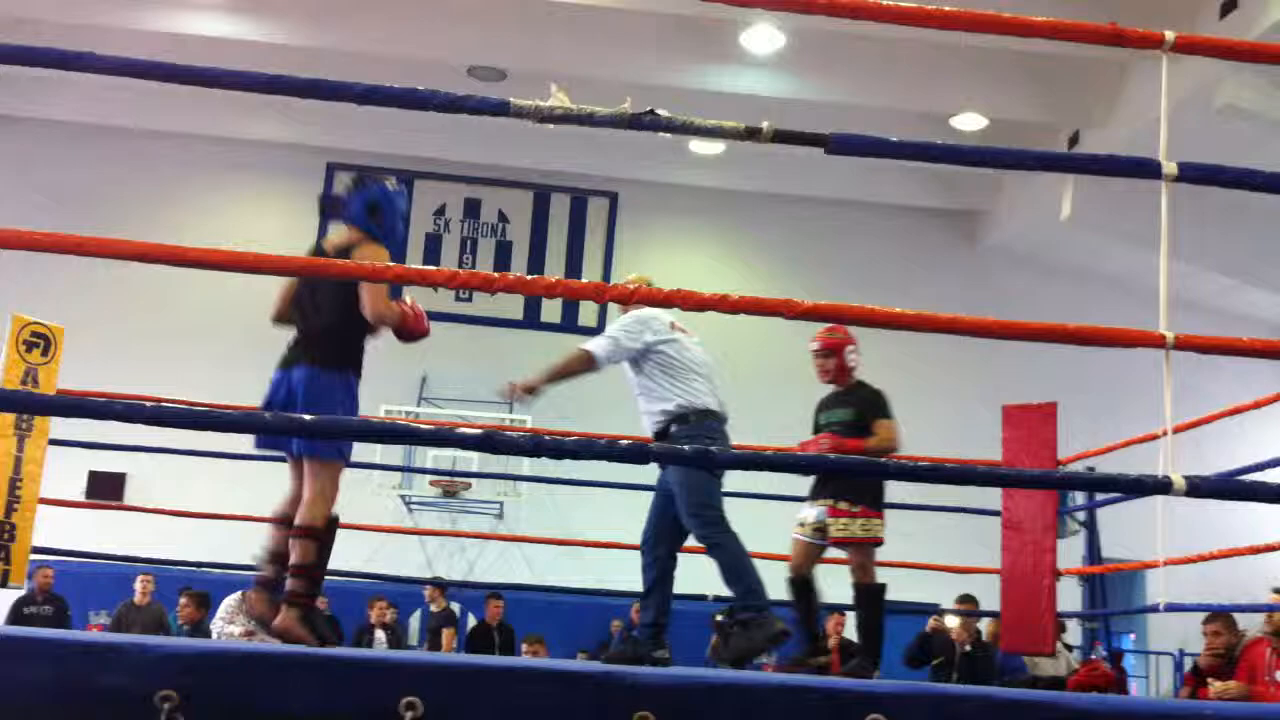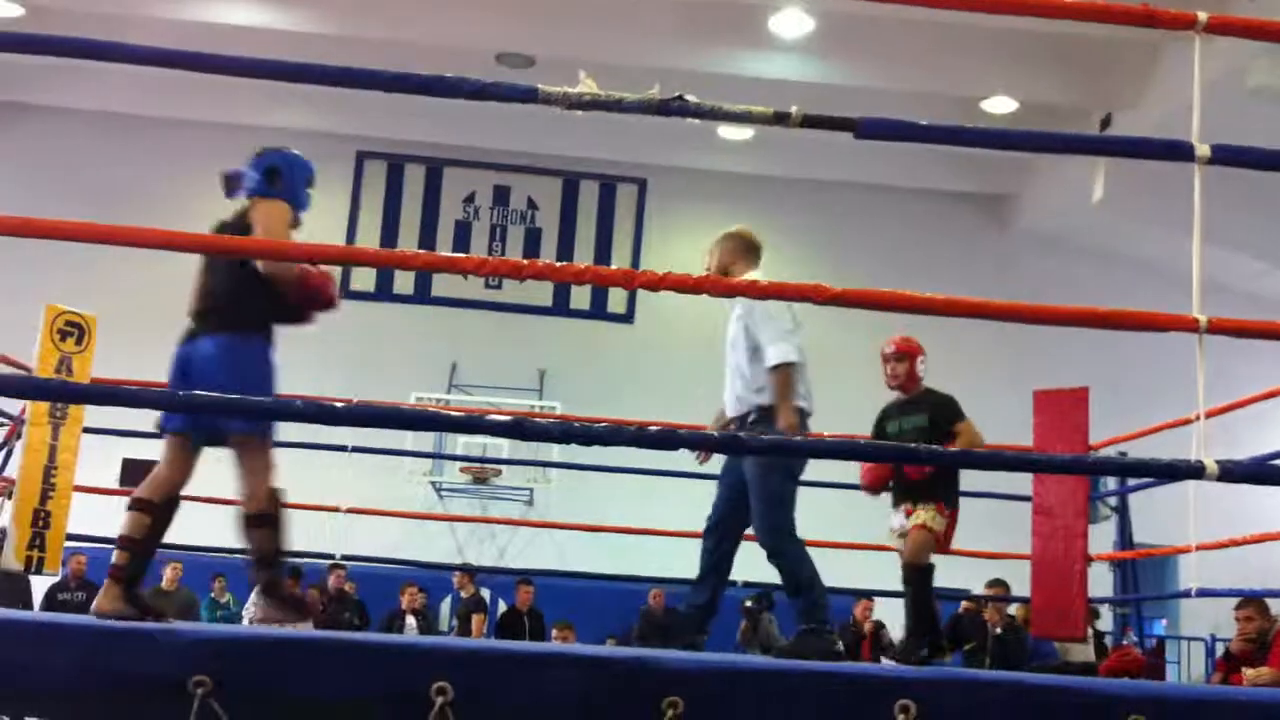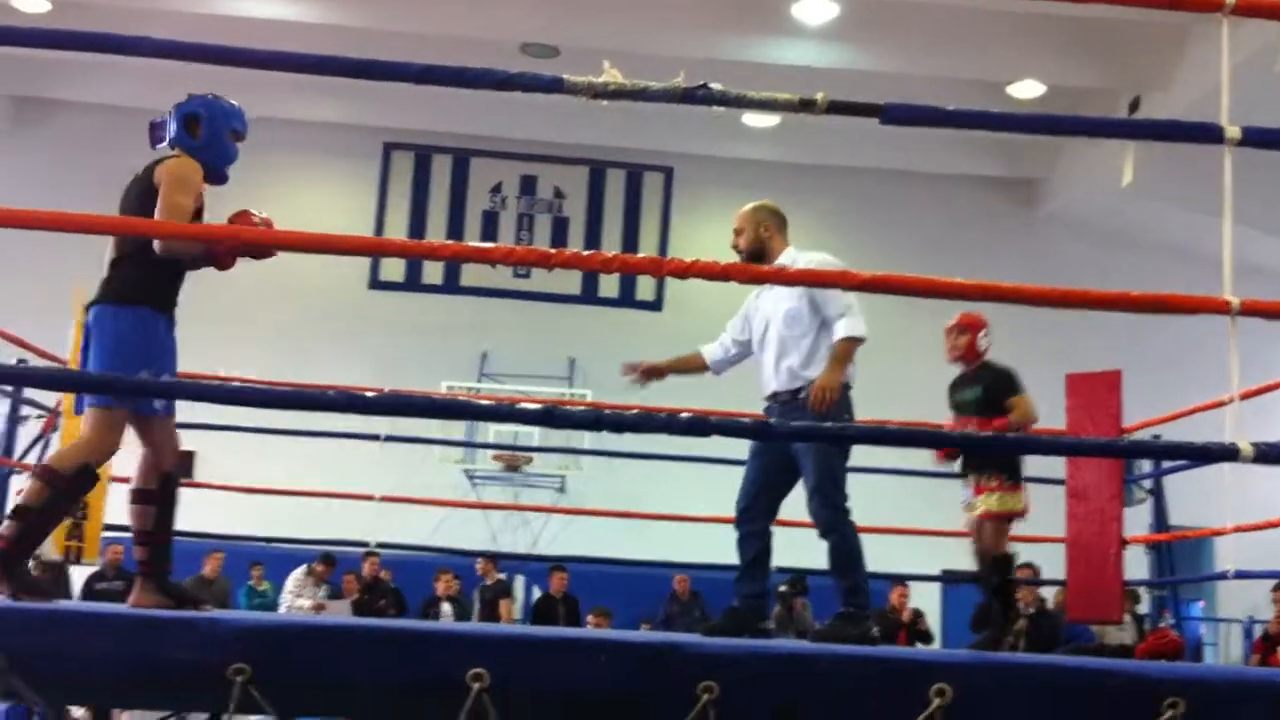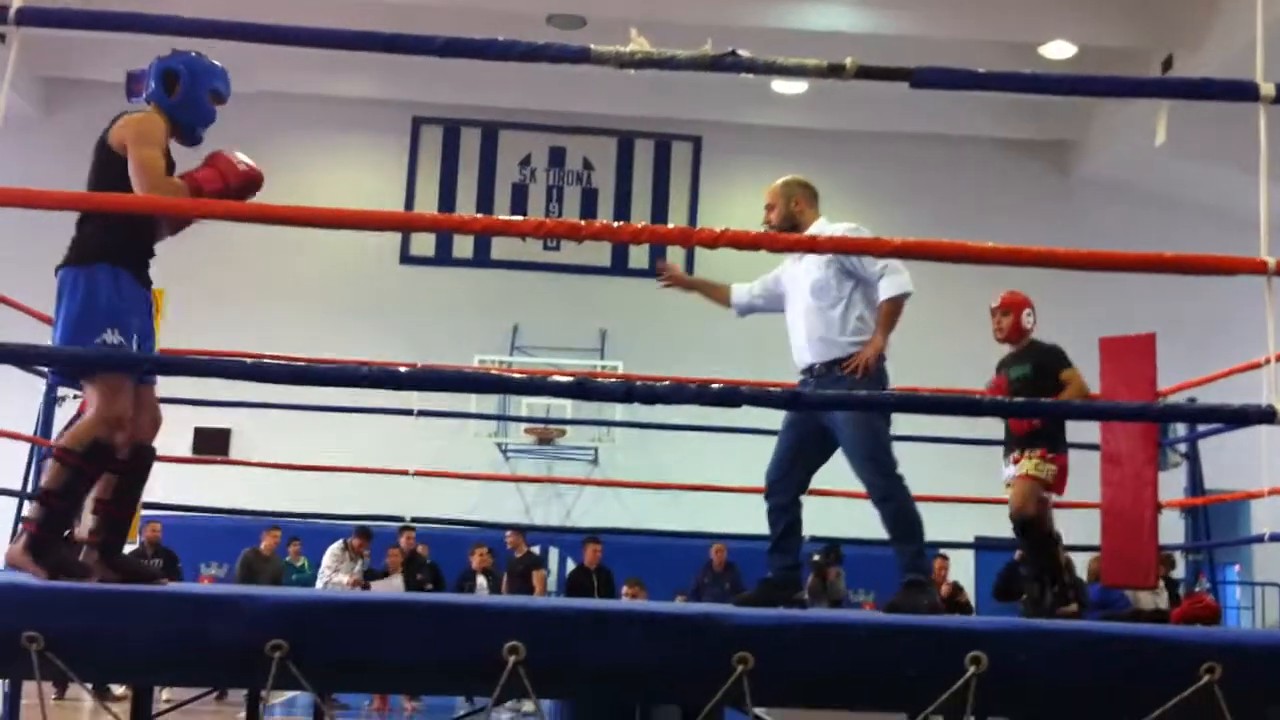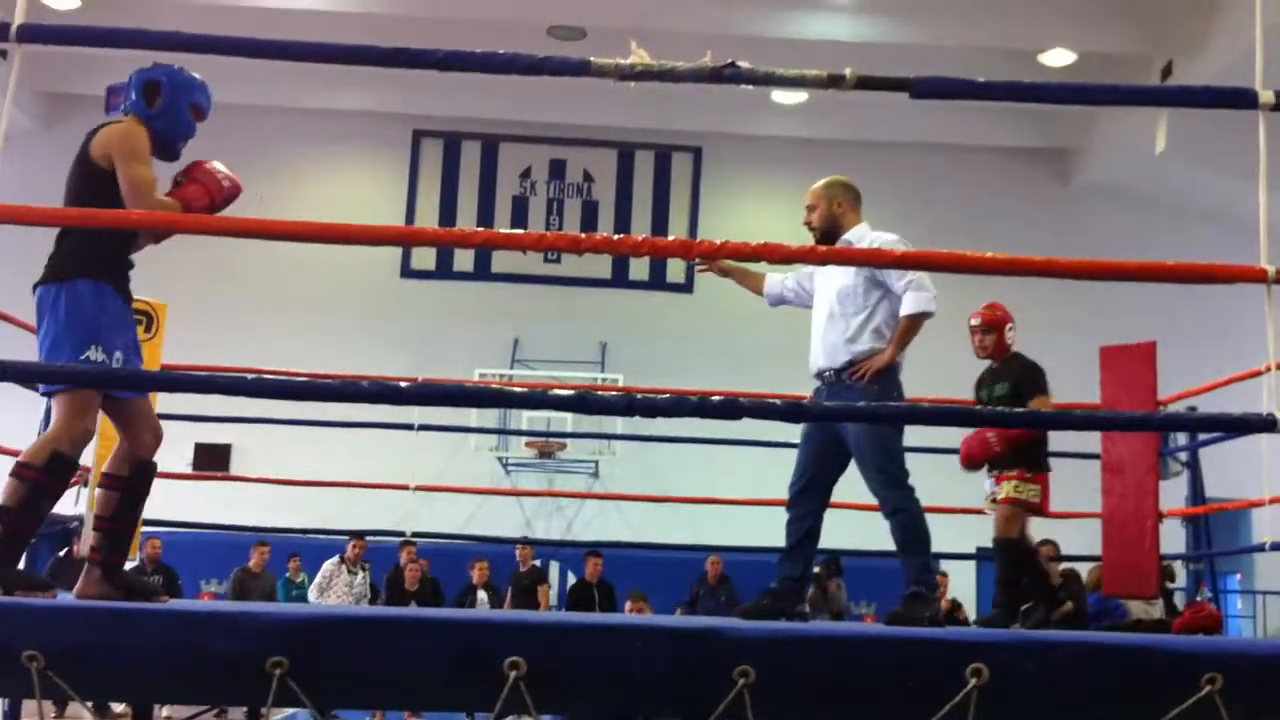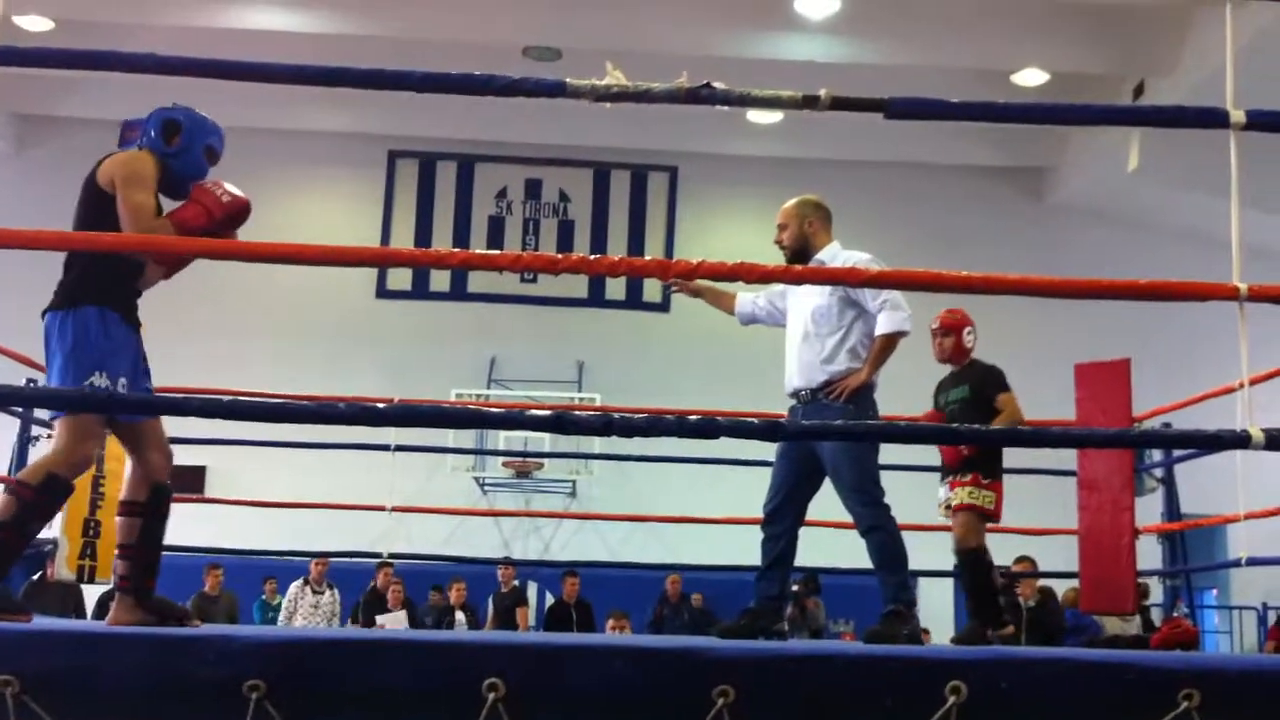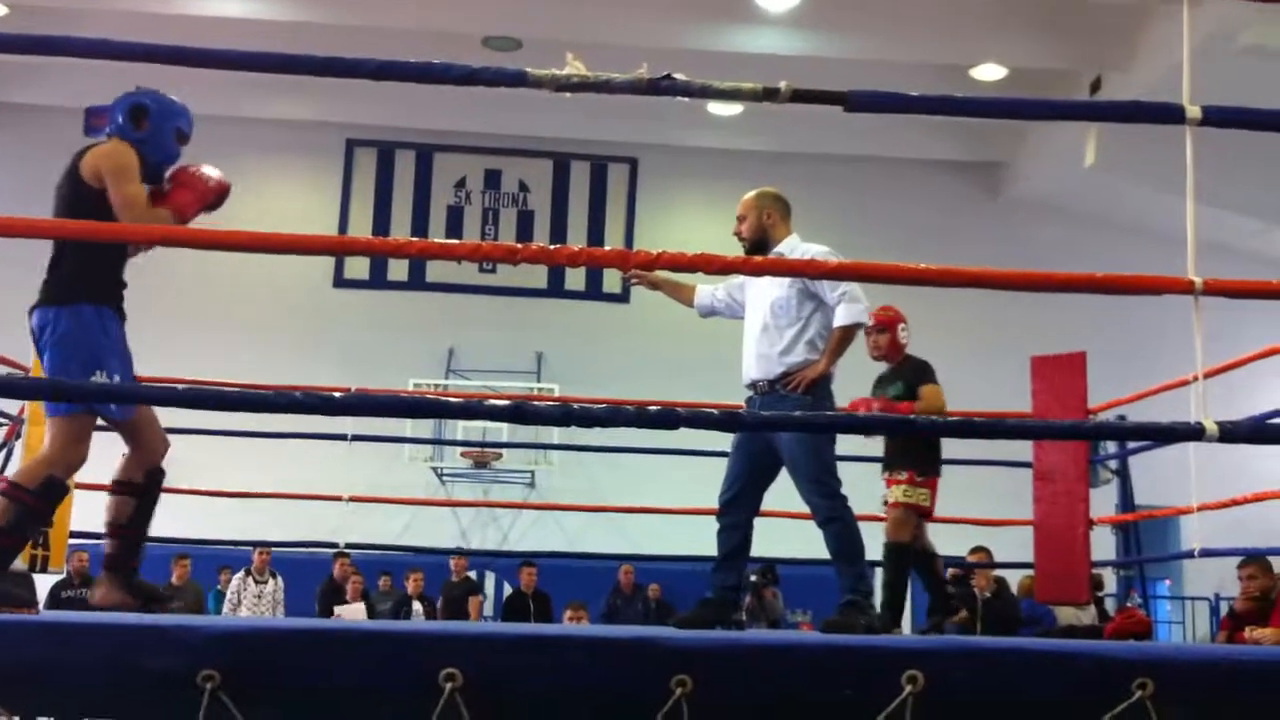
dt=0.5s
person 1, frame 1
left shoulder: (319, 252)
right shoulder: (369, 254)
left elbow: (281, 313)
right elbow: (376, 311)
right wrist: (407, 319)
left hip: (292, 371)
right hip: (330, 377)
left knee: (304, 488)
right knee: (320, 495)
left ankle: (267, 590)
right ankle: (295, 609)
person 1, frame 2
left shoulder: (222, 230)
right shoulder: (275, 210)
right elbow: (270, 263)
left wrist: (284, 306)
right wrist: (311, 281)
left hip: (197, 345)
right hip: (240, 346)
left knee: (171, 469)
right knee: (257, 469)
left ankle: (118, 588)
right ankle: (274, 592)
person 1, frame 3
left shoulder: (150, 178)
right shoulder: (183, 169)
right elbow: (169, 240)
left wrist: (206, 252)
right wrist: (226, 242)
left hip: (125, 314)
right hip: (135, 314)
left knee: (163, 450)
right knee: (99, 438)
left ankle: (153, 583)
person 1, frame 4
left shoulder: (144, 137)
right shoulder: (143, 123)
right elbow: (153, 195)
left wrist: (197, 203)
right wrist: (210, 181)
left hip: (121, 281)
right hip: (100, 275)
left knee: (142, 421)
right knee: (111, 410)
left ankle: (101, 552)
person 1, frame 5
left shoulder: (120, 147)
right shoulder: (125, 133)
right elbow: (145, 214)
left wrist: (181, 206)
right wrist: (197, 196)
left hip: (103, 298)
right hip: (80, 291)
left knee: (143, 433)
right knee: (73, 425)
left ankle: (102, 570)
person 1, frame 6
left shoulder: (137, 183)
right shoulder: (133, 162)
right elbow: (139, 241)
left wrist: (197, 235)
right wrist: (199, 214)
left hip: (114, 326)
right hip: (88, 317)
left knee: (154, 457)
right knee: (74, 451)
left ankle: (133, 599)
person 1, frame 7
left shoulder: (98, 171)
right shoulder: (114, 154)
right elbow: (143, 230)
left wrist: (169, 207)
right wrist: (189, 199)
left hip: (93, 317)
right hip: (79, 312)
left knee: (149, 442)
right knee: (66, 449)
left ankle: (117, 578)
person 2, frame 1
left shoulder: (640, 318)
right shoulder: (675, 329)
left elbow: (592, 354)
left wrist: (536, 383)
left hip: (689, 435)
right hip: (690, 438)
left knee: (708, 525)
right knee: (657, 544)
left ankle: (757, 619)
right ankle: (651, 641)
person 2, frame 2
left shoulder: (756, 295)
right shoulder: (748, 303)
left elbow: (783, 352)
left wrist: (786, 410)
right wrist: (717, 428)
left hip: (771, 429)
right hip: (750, 434)
left knee: (773, 533)
right knee: (719, 530)
left ankle: (818, 632)
right ankle: (693, 623)
person 2, frame 3
left shoulder: (816, 268)
right shoulder: (759, 297)
left elbow: (851, 322)
right elbow: (722, 351)
left wrist: (832, 372)
right wrist: (665, 367)
left hip: (818, 408)
right hip: (778, 412)
left knee: (828, 511)
right knee: (751, 512)
left ankle: (855, 615)
right ankle: (750, 608)
person 2, frame 4
left shoulder: (844, 238)
right shoulder: (791, 268)
left elbow: (895, 279)
right elbow: (745, 297)
left wrist: (878, 339)
right wrist: (690, 283)
left hip: (853, 379)
right hip: (812, 385)
left knee: (880, 478)
right knee: (780, 483)
left ankle: (918, 583)
right ankle: (783, 578)
person 2, frame 5
left shoulder: (880, 247)
right shoulder: (824, 268)
left elbow: (921, 296)
right elbow: (778, 288)
left wrist: (890, 351)
right wrist: (728, 269)
left hip: (866, 388)
right hip: (828, 391)
left knee: (891, 491)
right knee: (804, 494)
left ankle: (923, 596)
right ankle: (788, 590)
person 2, frame 6
left shoulder: (852, 266)
right shoulder: (796, 286)
left elbow: (895, 315)
right elbow: (749, 307)
left wrist: (865, 371)
right wrist: (698, 290)
left hip: (841, 408)
right hip: (802, 411)
left knee: (868, 510)
right knee: (779, 513)
left ankle: (901, 613)
right ankle: (766, 609)
person 2, frame 7
left shoulder: (811, 258)
right shoulder: (754, 279)
left elbow: (853, 307)
right elbow: (708, 299)
left wrist: (823, 364)
right wrist: (658, 282)
left hip: (798, 400)
right hip: (760, 403)
left knee: (825, 501)
right knee: (734, 504)
left ankle: (858, 604)
right ankle: (722, 600)
person 3, frame 1
left shoulder: (870, 398)
right shoulder: (825, 405)
left elbow: (889, 441)
left wrist: (838, 446)
right wrist: (809, 453)
left hip: (859, 499)
right hip: (822, 496)
left knee: (861, 571)
right knee: (797, 568)
left ankle: (868, 657)
right ankle: (814, 648)
person 3, frame 2
left shoulder: (940, 403)
right shoulder: (888, 413)
left elbow: (974, 440)
right wrist: (872, 472)
left hip: (935, 500)
right hip: (903, 502)
left knee: (914, 558)
right knee: (913, 572)
left ankle: (916, 639)
right ankle: (933, 645)
person 3, frame 3
left shoulder: (998, 376)
right shoulder: (956, 385)
left elbow: (1027, 416)
left wrist: (985, 430)
right wrist: (949, 443)
left hip: (999, 471)
right hip: (974, 473)
left knee: (992, 547)
right knee: (982, 548)
left ankle: (999, 623)
right ankle: (1004, 615)
person 3, frame 4
left shoulder: (1046, 353)
right shoulder: (1004, 365)
left elbow: (1081, 388)
right wrist: (994, 398)
left hip: (1044, 447)
right hip: (1015, 450)
left knee: (1019, 508)
right knee: (1039, 522)
left ankle: (1038, 582)
right ankle: (1059, 594)
person 3, frame 5
left shoulder: (1026, 370)
right shoulder: (984, 379)
left wrist: (1004, 437)
right wrist: (975, 447)
left hip: (1025, 465)
right hip: (999, 467)
left knee: (1006, 530)
right knee: (1015, 538)
left ankle: (1006, 608)
right ankle: (1048, 599)
person 3, frame 6
left shoulder: (986, 374)
right shoulder: (943, 386)
left elbow: (1014, 416)
left wrist: (972, 442)
right wrist: (931, 428)
left hip: (981, 471)
right hip: (953, 474)
left knee: (966, 538)
right knee: (967, 544)
left ankle: (981, 619)
right ankle: (996, 619)
person 3, frame 7
left shoulder: (918, 368)
right shoulder: (883, 380)
left elbow: (936, 405)
left wrist: (888, 409)
right wrist: (863, 413)
left hip: (918, 466)
right hip: (895, 467)
left knee: (897, 532)
right knee: (916, 541)
left ankle: (890, 617)
right ankle: (943, 609)
